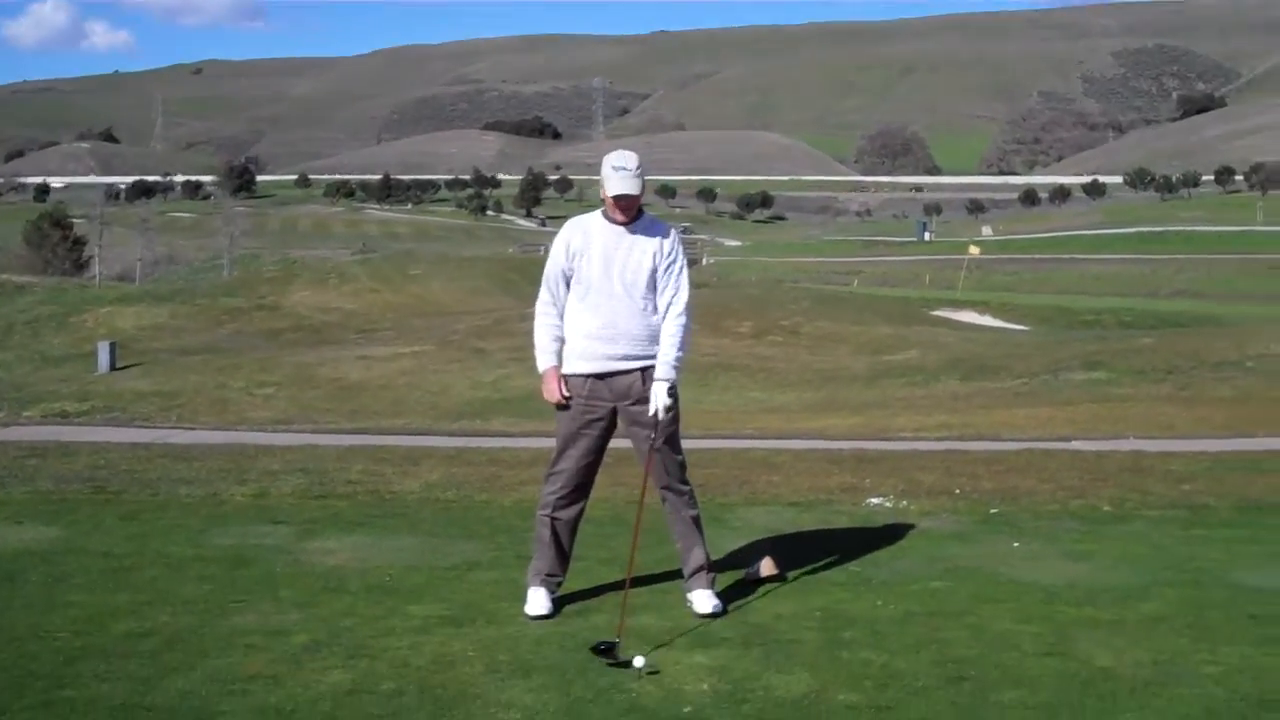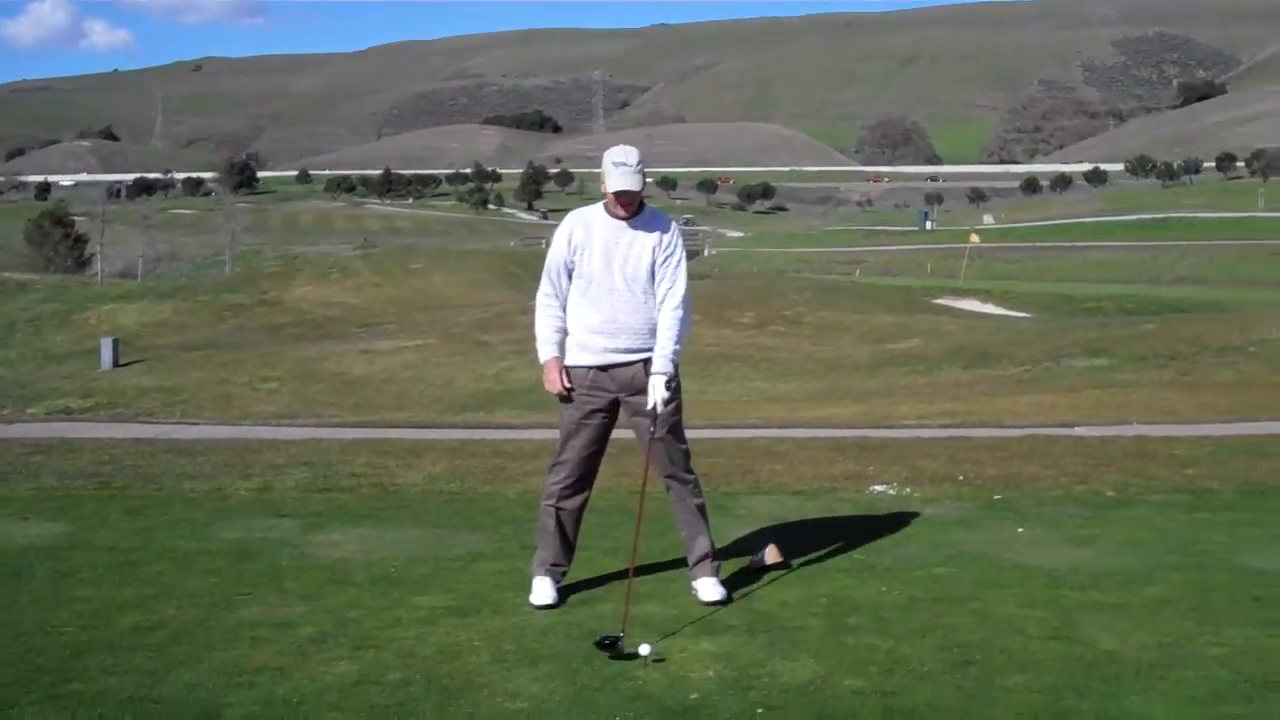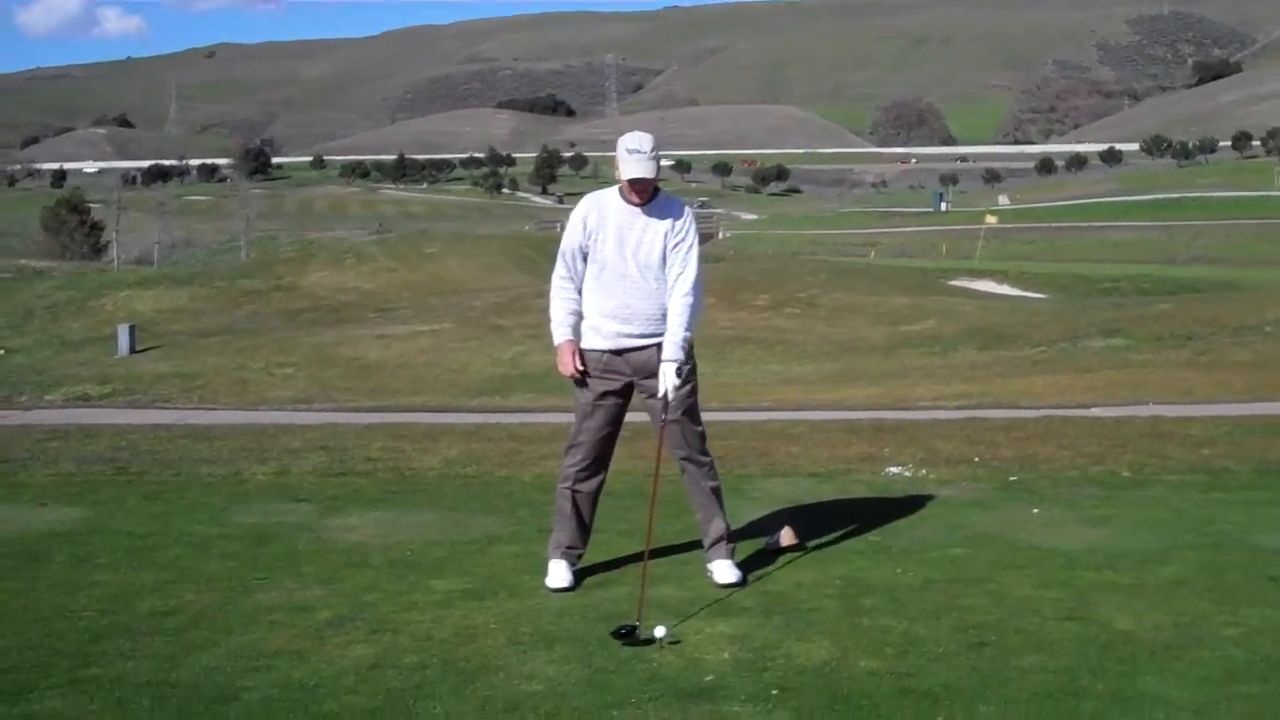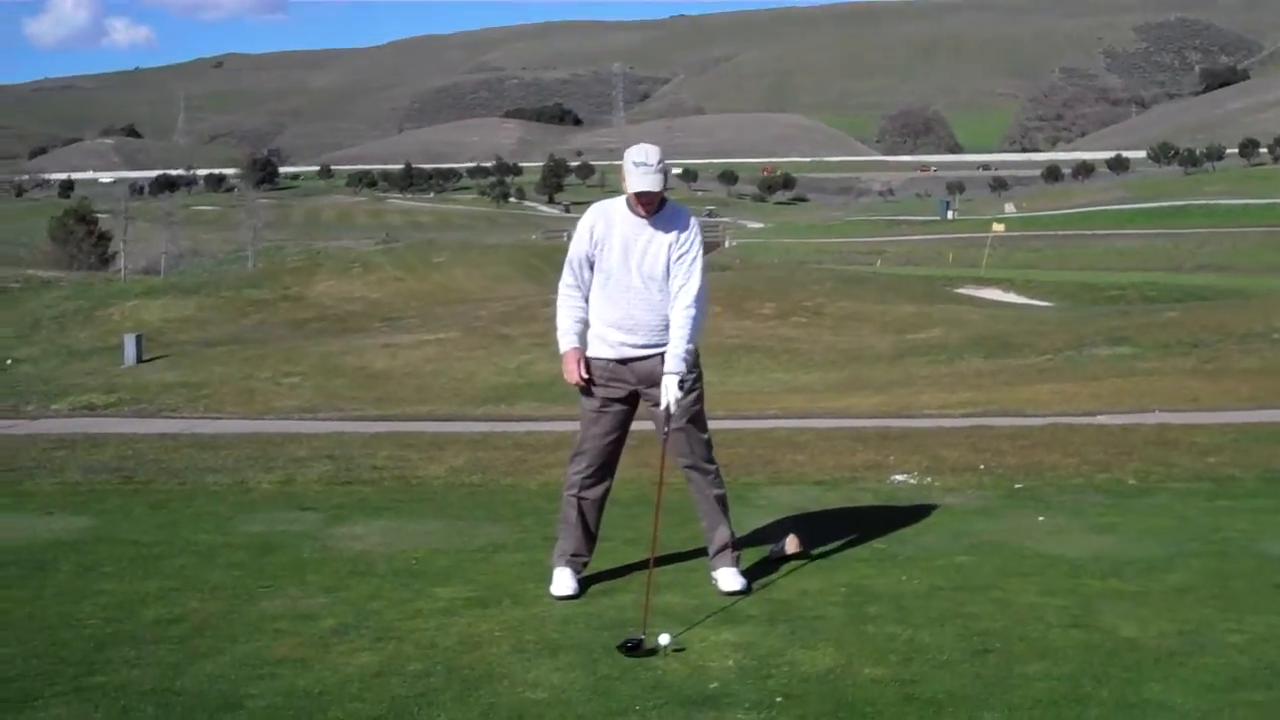
dt=0.1s
person 1, frame 1
left shoulder: (663, 237)
right shoulder: (574, 233)
left elbow: (675, 311)
right elbow: (549, 304)
left wrist: (664, 376)
right wrist: (548, 364)
left hip: (646, 377)
right hip: (584, 378)
left knee: (672, 480)
right knee: (565, 482)
left ankle: (699, 580)
right ankle: (542, 582)
person 1, frame 2
left shoulder: (663, 230)
right shoulder: (576, 225)
left elbow: (673, 303)
right elbow: (550, 295)
left wrist: (662, 369)
right wrist: (550, 355)
left hip: (647, 369)
right hip: (587, 369)
left knee: (677, 470)
right knee: (568, 473)
left ankle: (704, 568)
right ankle: (547, 571)
person 1, frame 3
left shoulder: (678, 215)
right shoulder: (590, 209)
left elbow: (683, 289)
right elbow: (566, 277)
left wrist: (672, 357)
right wrist: (564, 337)
left hip: (663, 351)
right hip: (602, 353)
left knee: (693, 452)
right knee: (583, 456)
left ankle: (719, 551)
right ankle: (563, 554)
person 1, frame 4
left shoulder: (683, 225)
right shoulder: (598, 218)
left elbow: (687, 301)
right elbow: (573, 286)
left wrist: (674, 370)
right wrist: (570, 344)
left hip: (668, 360)
right hip: (607, 361)
left knee: (698, 460)
right knee: (588, 464)
left ankle: (724, 559)
right ankle: (568, 562)
